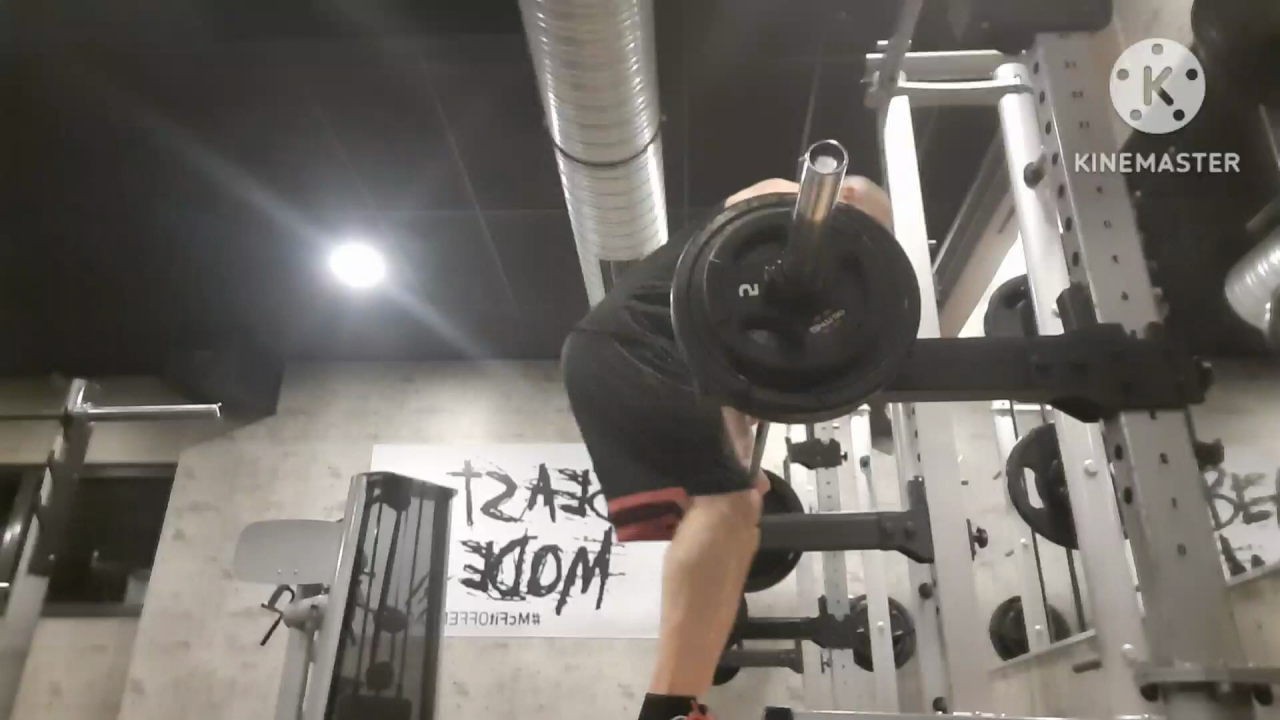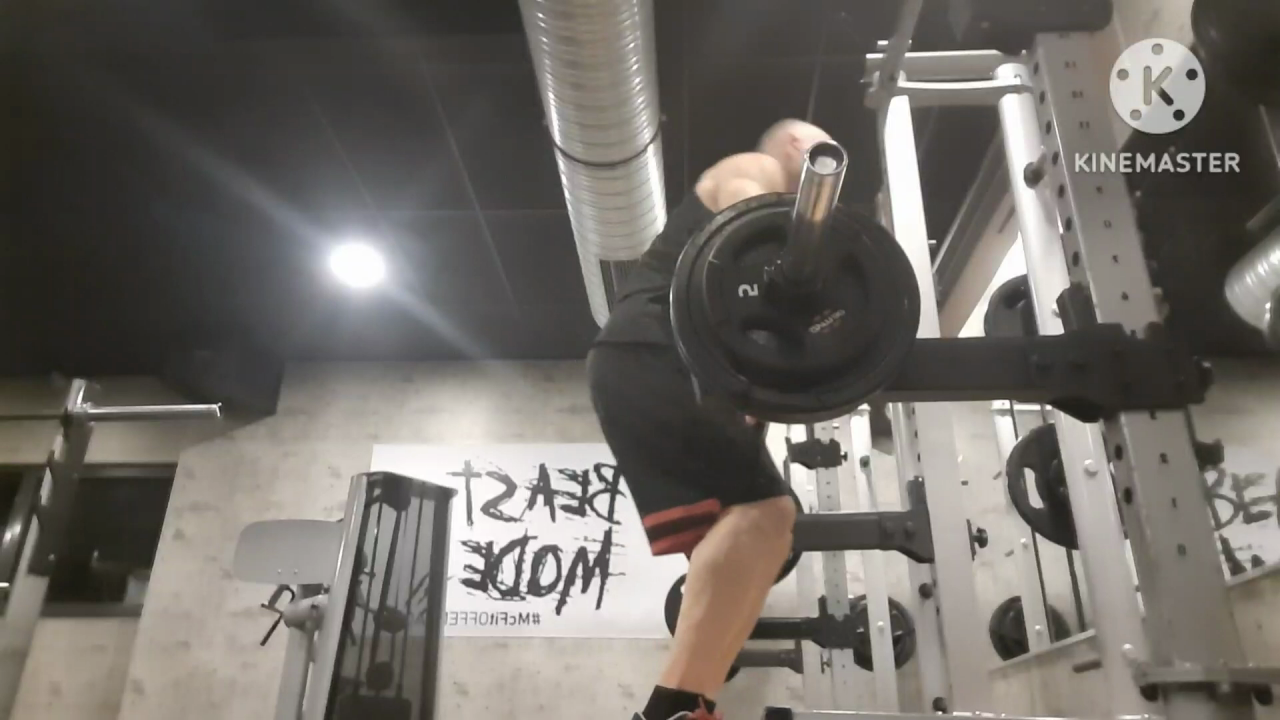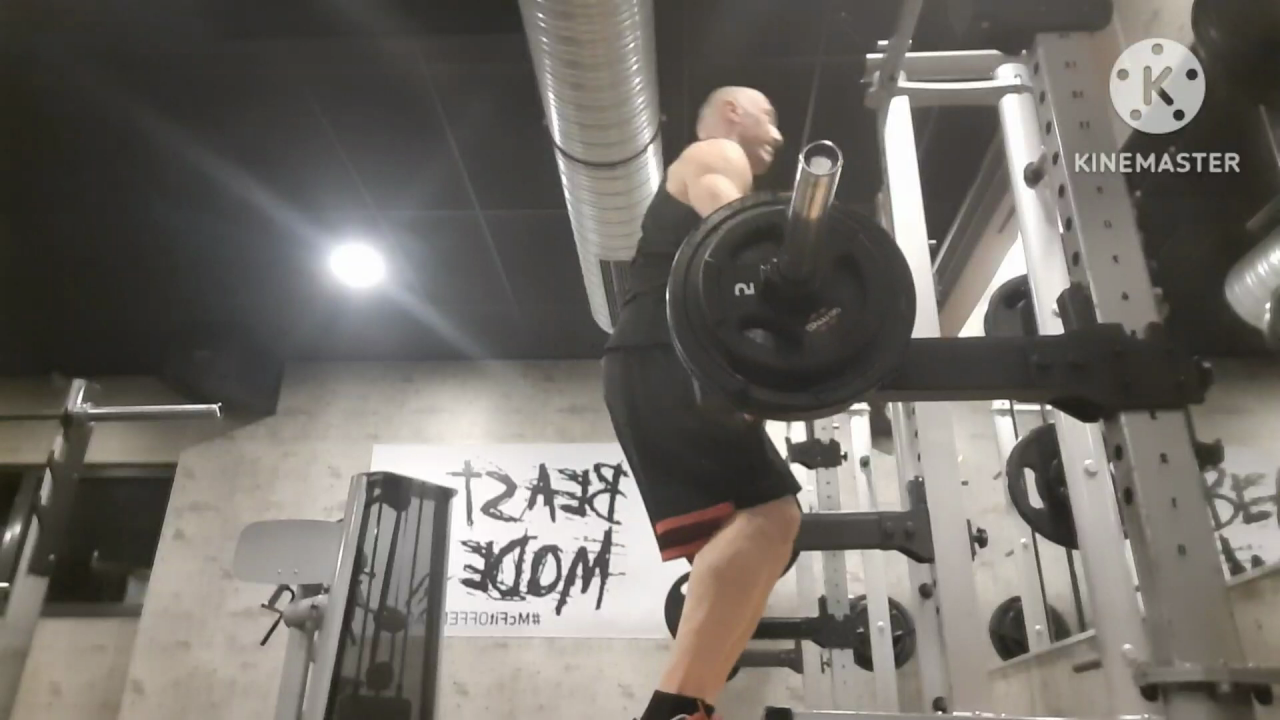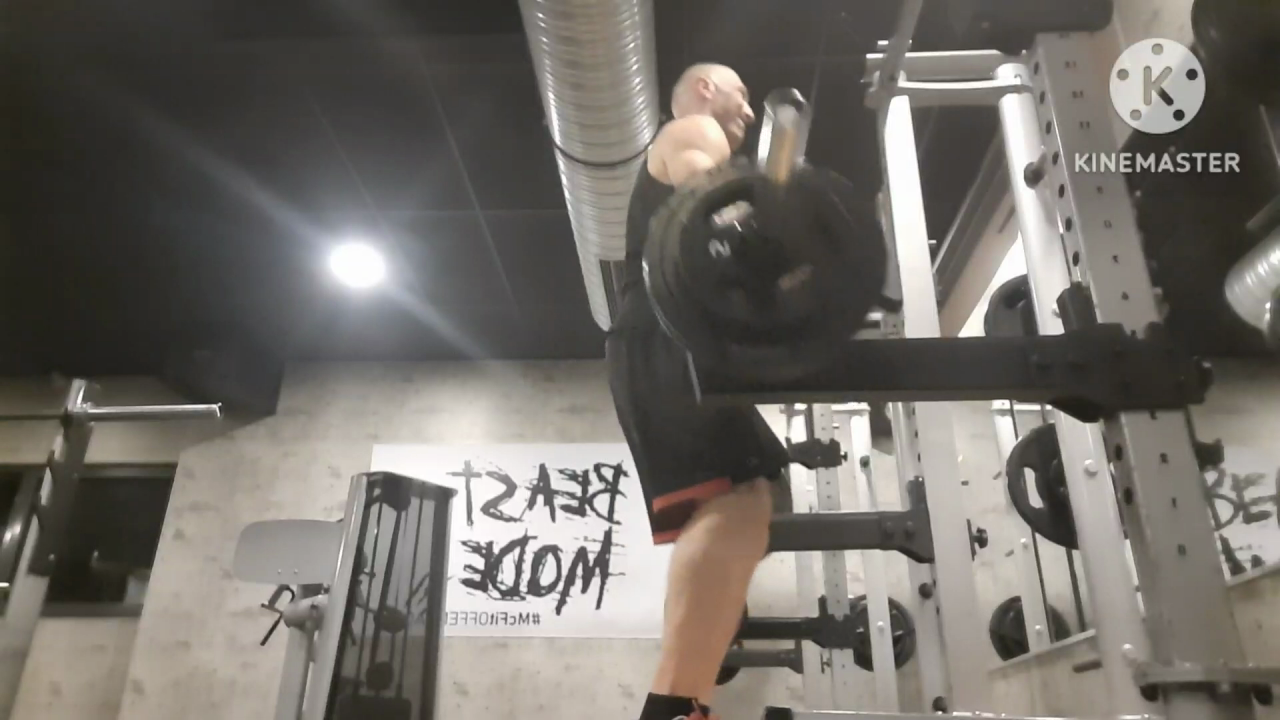
dt=0.2s
person 1, frame 1
right shoulder: (792, 202)
left wrist: (738, 446)
left hip: (629, 359)
right hip: (621, 352)
left knee: (728, 509)
right knee: (727, 506)
person 1, frame 2
left shoulder: (753, 201)
right shoulder: (754, 171)
left wrist: (737, 416)
left hip: (659, 366)
right hip: (646, 363)
left knee: (742, 530)
right knee: (762, 511)
person 1, frame 3
left shoulder: (718, 177)
right shoulder: (717, 157)
left hip: (671, 371)
right hip: (660, 365)
left knee: (747, 534)
right knee: (768, 516)
person 1, frame 4
left shoulder: (689, 157)
right shoulder: (694, 133)
left hip: (677, 351)
right hip: (663, 343)
left knee: (735, 516)
right knee: (735, 504)
